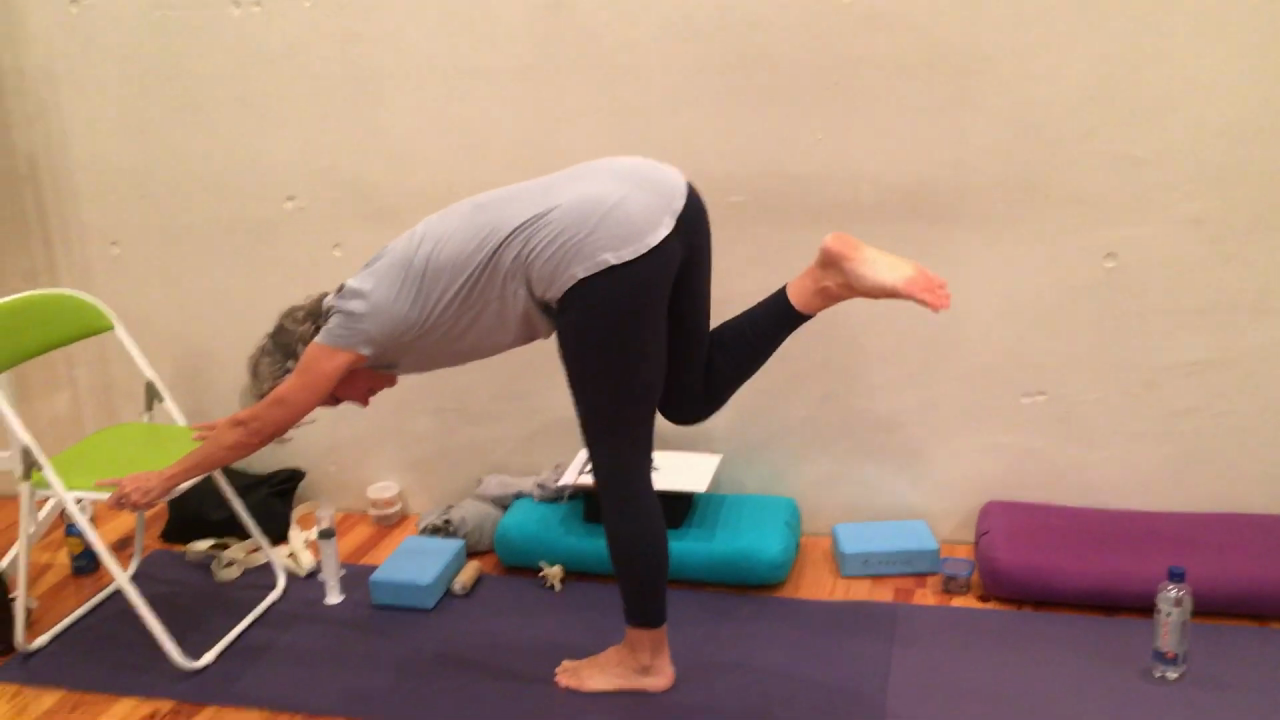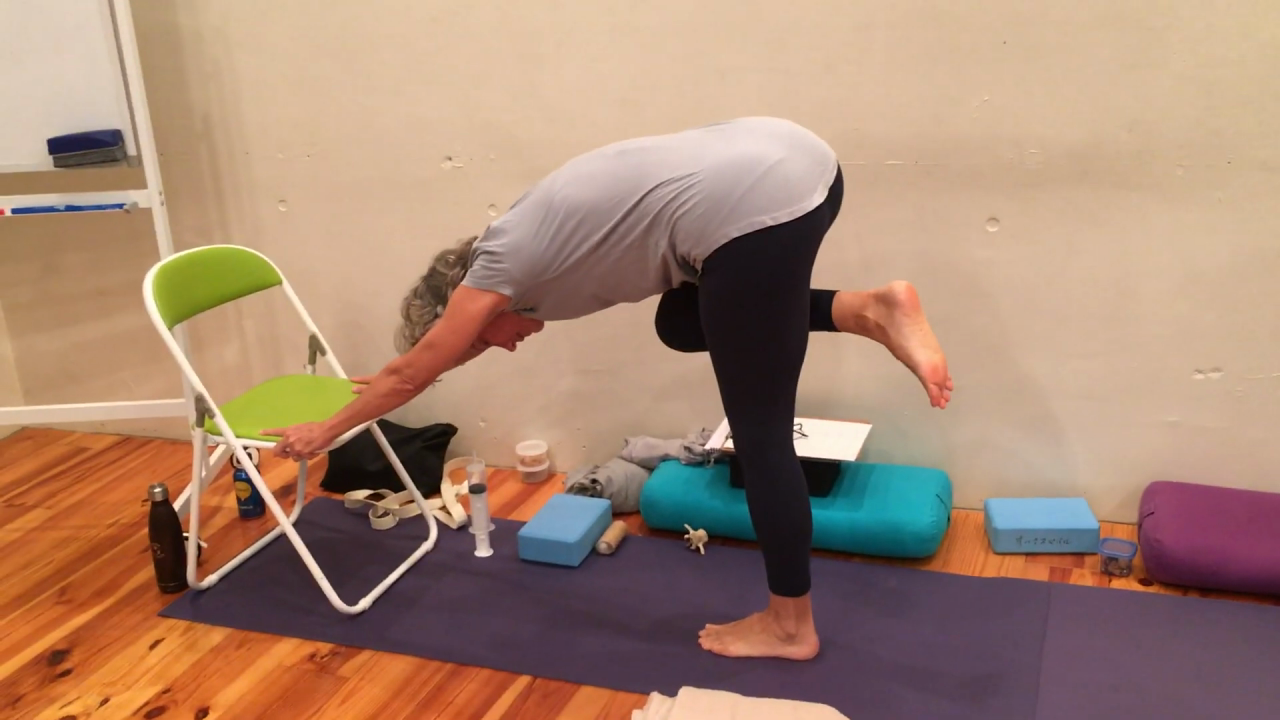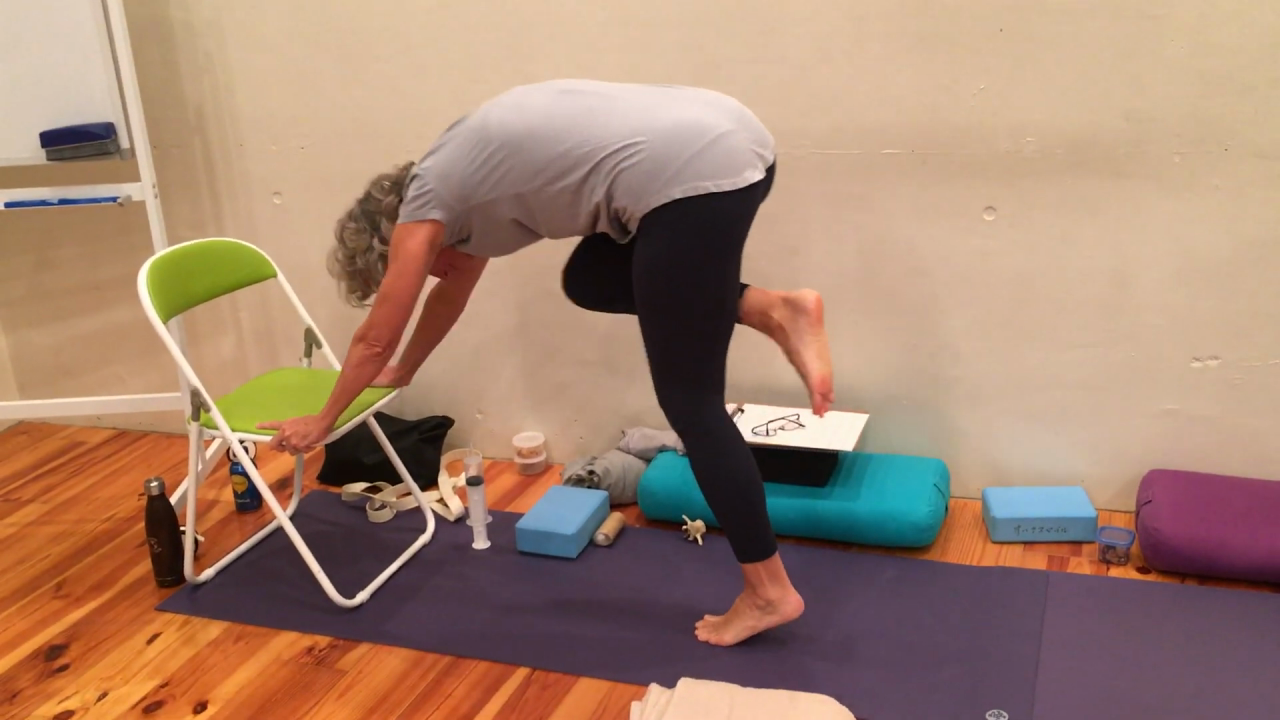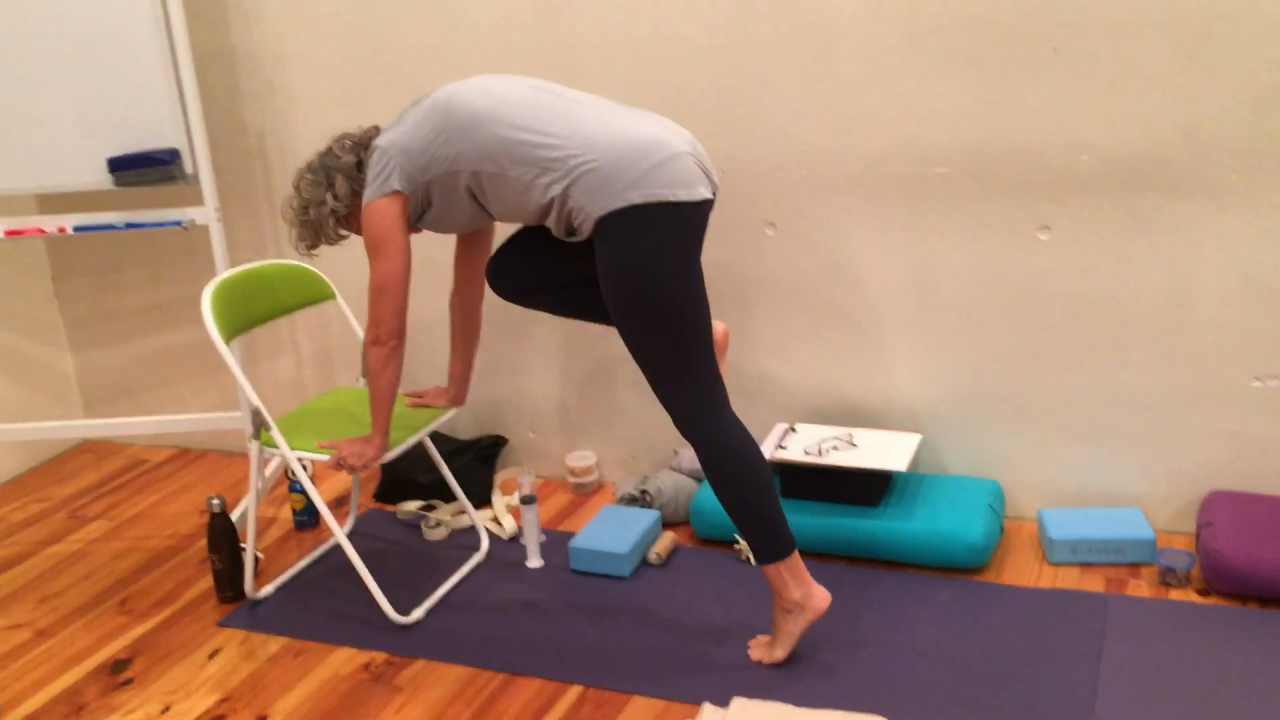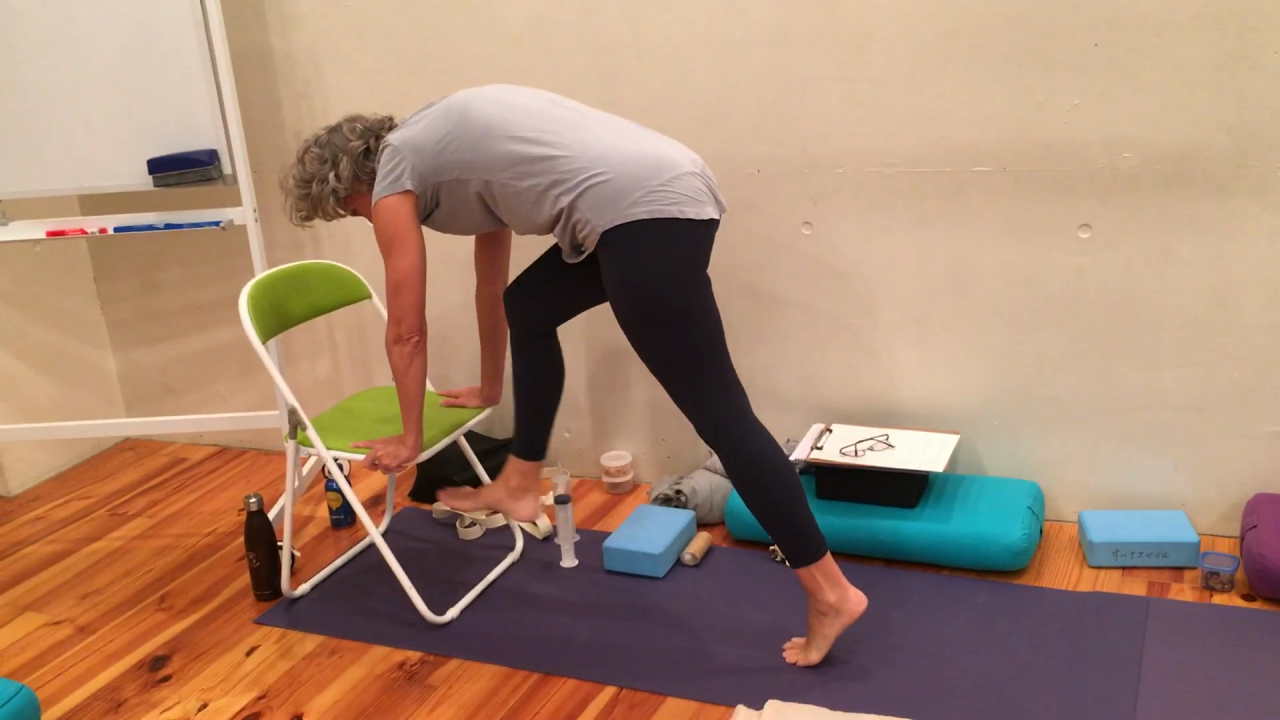
dt=1s
person 1, frame 1
left shoulder: (354, 327)
right shoulder: (374, 298)
left elbow: (261, 427)
left wrist: (162, 480)
right wrist: (241, 424)
left hip: (601, 249)
right hip: (651, 195)
left knee: (621, 470)
right knee: (689, 395)
left ankle: (644, 657)
right ankle: (824, 280)
person 1, frame 2
left shoulder: (498, 270)
right shoulder: (523, 243)
left elbow: (411, 373)
left wrist: (323, 432)
right wrist: (398, 379)
left hip: (753, 207)
right hip: (795, 160)
left knee: (759, 434)
right knee: (682, 326)
left ankle: (789, 625)
right ankle: (869, 311)
person 1, frame 3
left shoulder: (426, 202)
right shoulder: (462, 183)
left elbow: (375, 337)
right elbow: (452, 294)
left wrist: (322, 422)
right wrist: (401, 374)
left hip: (690, 175)
right hip: (728, 138)
left knee: (688, 401)
right knee: (589, 282)
left ankle: (768, 591)
right ankle: (772, 310)
person 1, frame 4
left shoulder: (384, 183)
right shoulder: (433, 153)
left elbow: (385, 334)
right elbow: (468, 284)
left wrist: (376, 439)
right wrist: (455, 388)
left hip: (639, 192)
right hip: (667, 164)
left knee: (694, 407)
right knee: (510, 273)
left ankle: (795, 590)
right ankle: (689, 333)
person 1, frame 5
left shoulder: (394, 179)
right shoulder: (441, 148)
left elbow: (405, 332)
right elbow: (490, 284)
left wrist: (409, 438)
right wrist: (489, 389)
left hip: (643, 211)
right hip: (670, 185)
left knee: (718, 415)
right knee: (527, 307)
left ankle: (831, 593)
right ankle: (521, 485)
